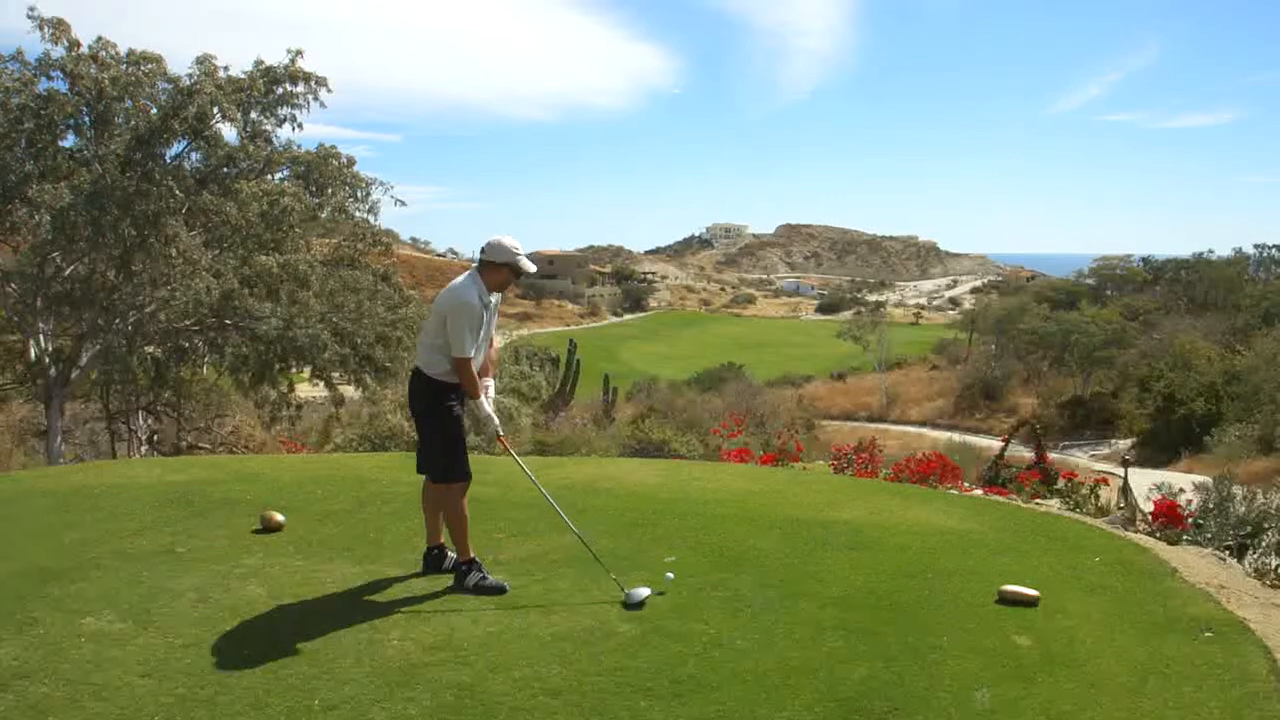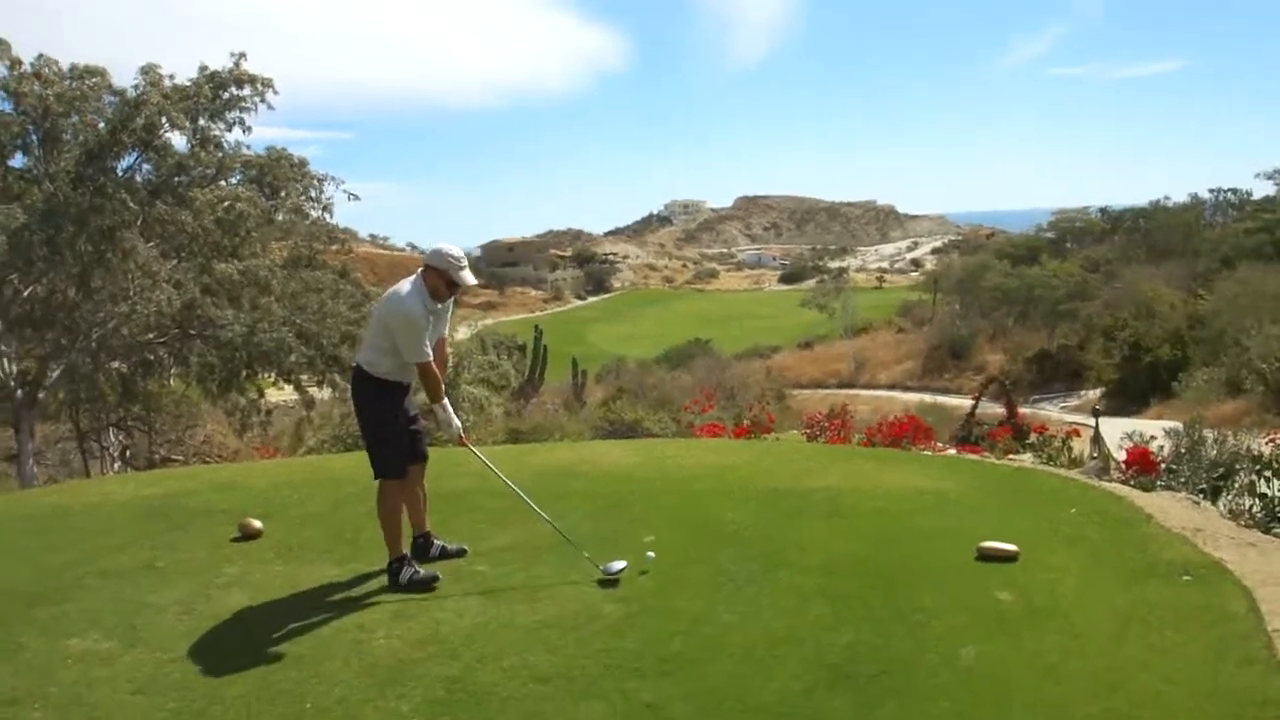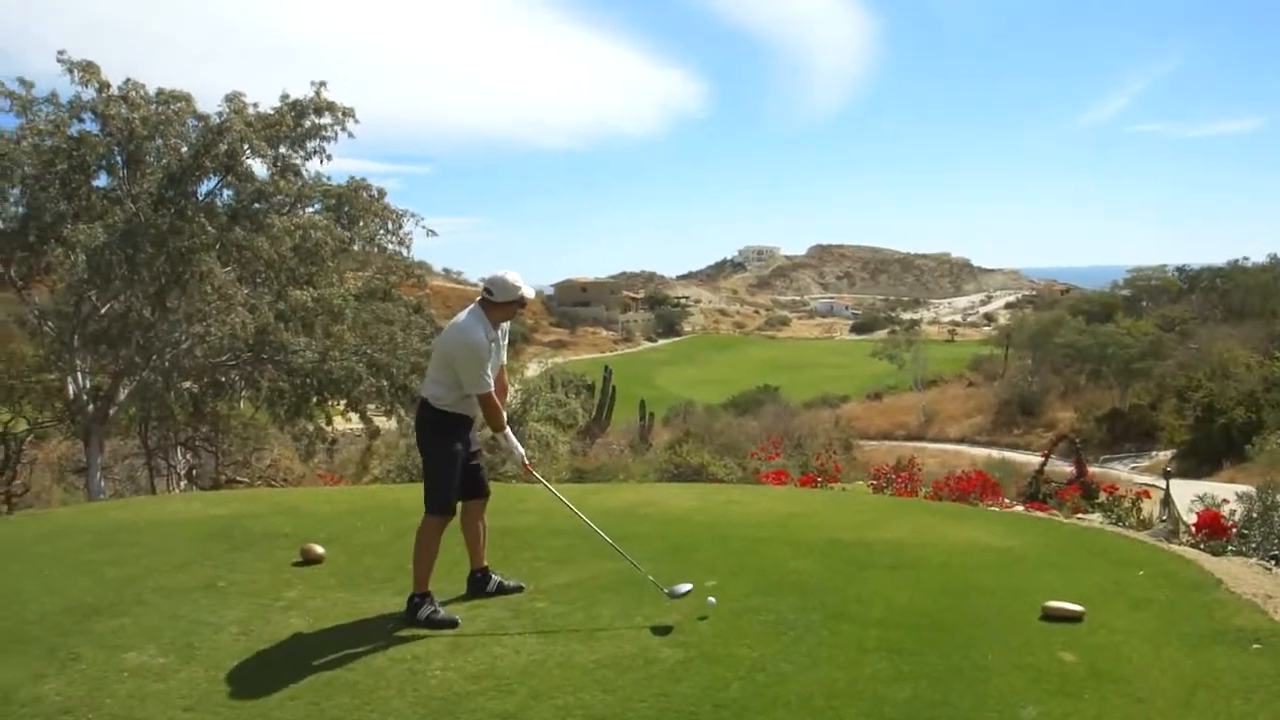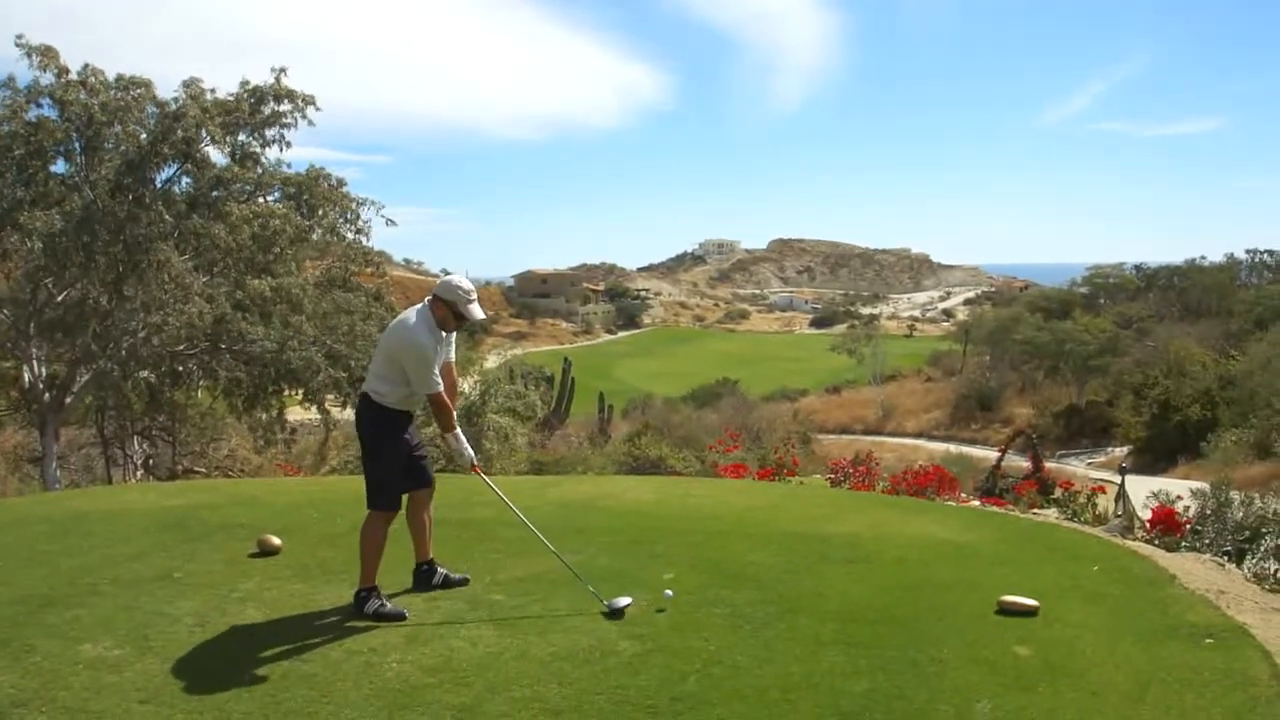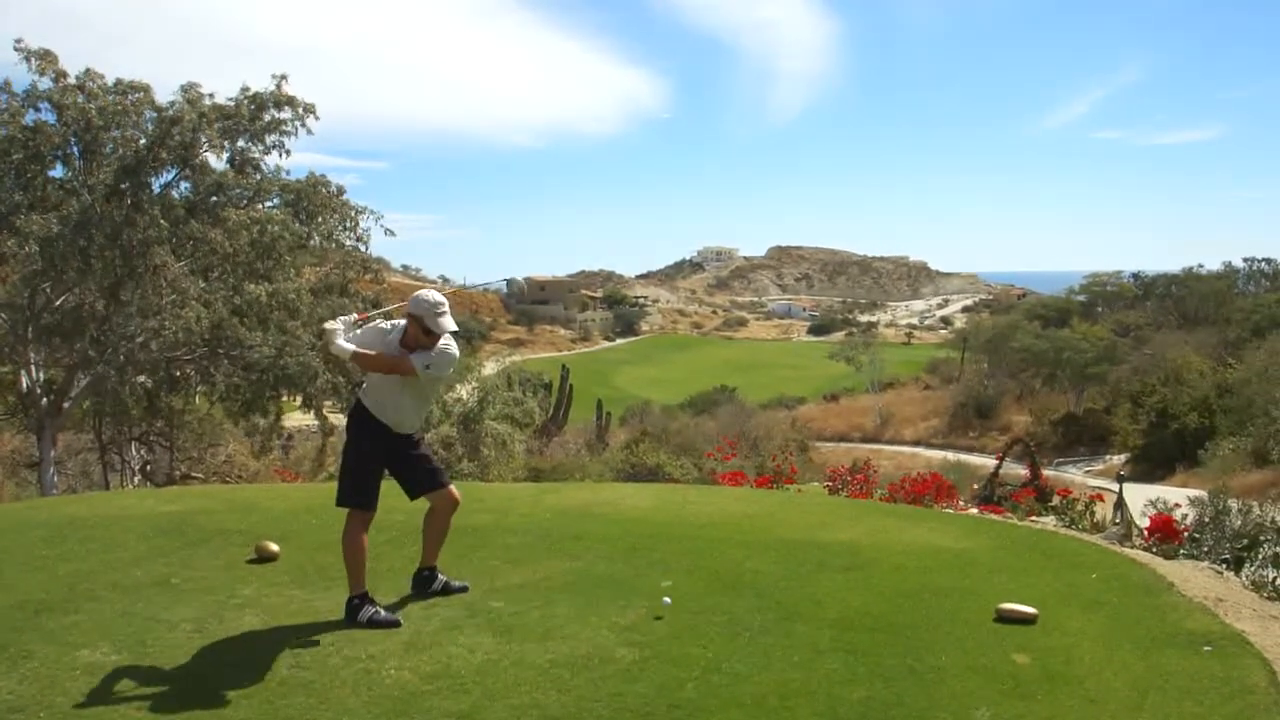
dt=1s
person 1, frame 1
left shoulder: (490, 294)
right shoulder: (465, 300)
left elbow: (487, 344)
right elbow: (461, 364)
left wrist: (489, 386)
right wrist: (482, 408)
left hip: (445, 388)
right hip: (435, 390)
left knee: (438, 477)
right knee: (455, 480)
left ankle: (435, 552)
right ankle: (467, 567)
person 1, frame 2
left shoulder: (440, 296)
right shoulder: (406, 307)
left elbow: (440, 349)
right elbow: (426, 368)
left wrist: (440, 398)
right wrist: (446, 413)
left hip: (399, 386)
right hip: (375, 387)
left knee: (415, 466)
right knee: (394, 476)
left ankle: (423, 541)
right ankle: (398, 563)
person 1, frame 3
left shoulder: (496, 325)
right shoulder: (470, 337)
left elbow: (499, 378)
right elbow: (486, 398)
left wrist: (502, 425)
right wrist: (509, 440)
left hip: (462, 421)
right hip: (440, 422)
left knee: (476, 499)
right knee: (439, 512)
left ankle: (480, 576)
right ankle: (419, 599)
person 1, frame 4
left shoulder: (441, 324)
right shoulder: (416, 338)
left elbow: (449, 376)
right elbow: (437, 399)
left wrist: (453, 429)
right wrist: (459, 442)
left hip: (400, 416)
right hip: (380, 417)
left knee: (422, 489)
right knee: (384, 508)
left ankle: (425, 570)
right ankle: (366, 593)
person 1, frame 5
left shoulder: (447, 352)
right shoulder: (382, 331)
left elbow: (386, 365)
right elbow: (336, 345)
left wrist: (345, 348)
right wrist: (339, 330)
left hip: (408, 435)
right hip: (368, 425)
left knee: (447, 500)
right knee: (361, 512)
left ankle: (426, 575)
right ankle: (358, 601)
